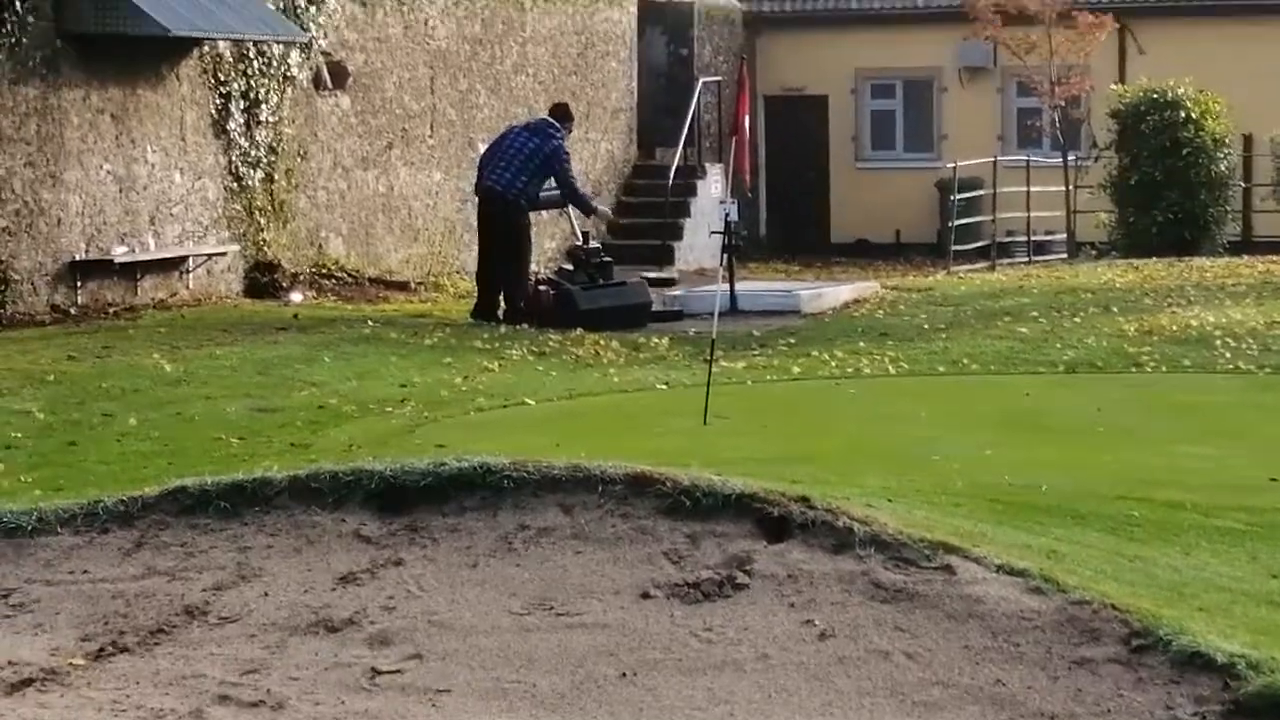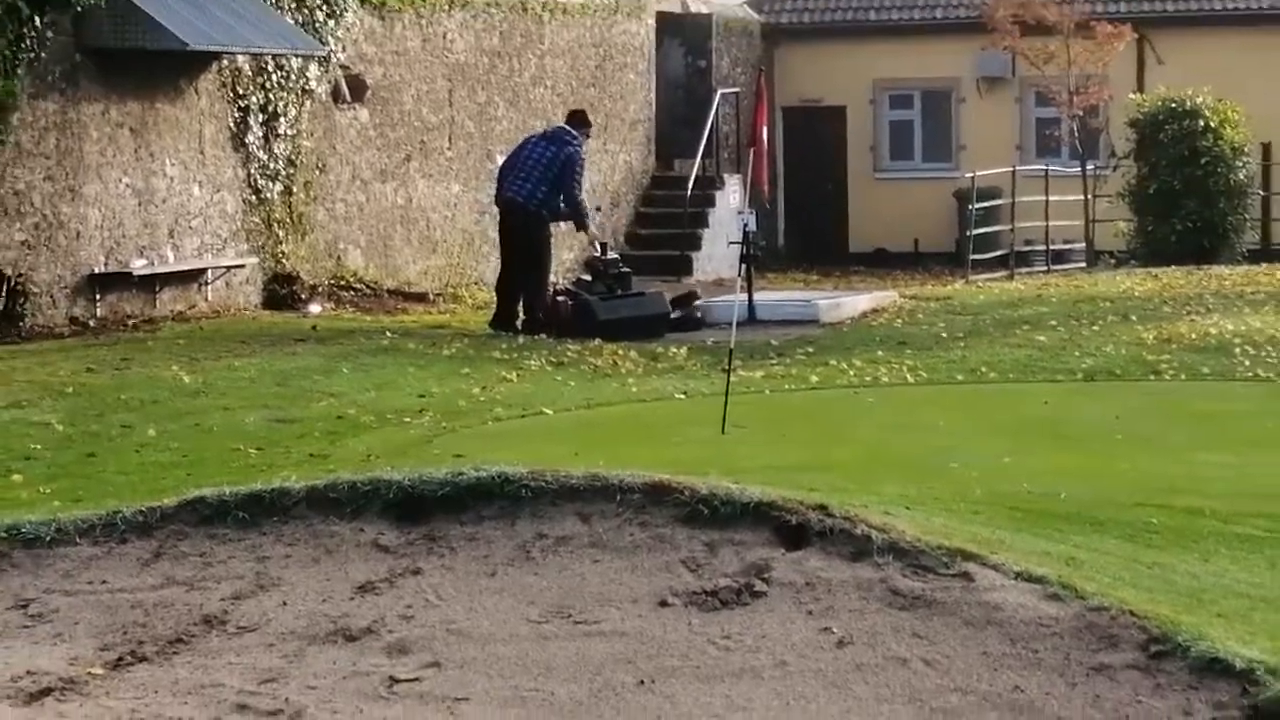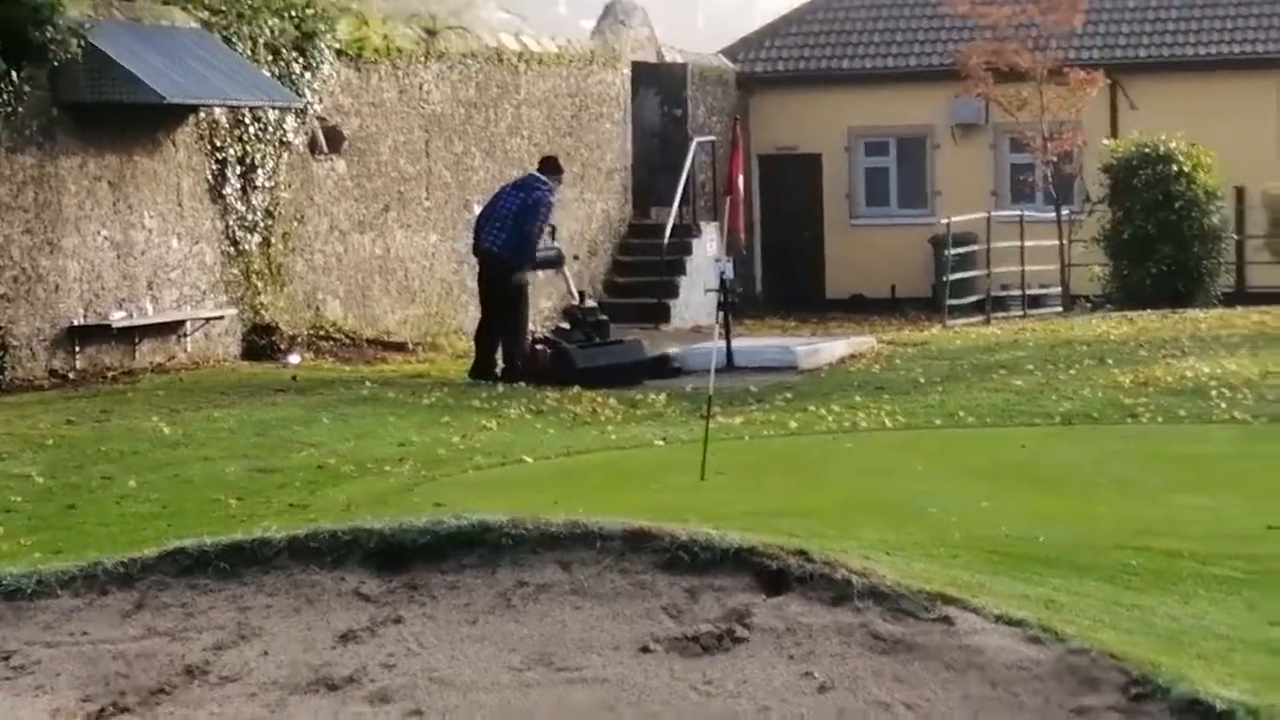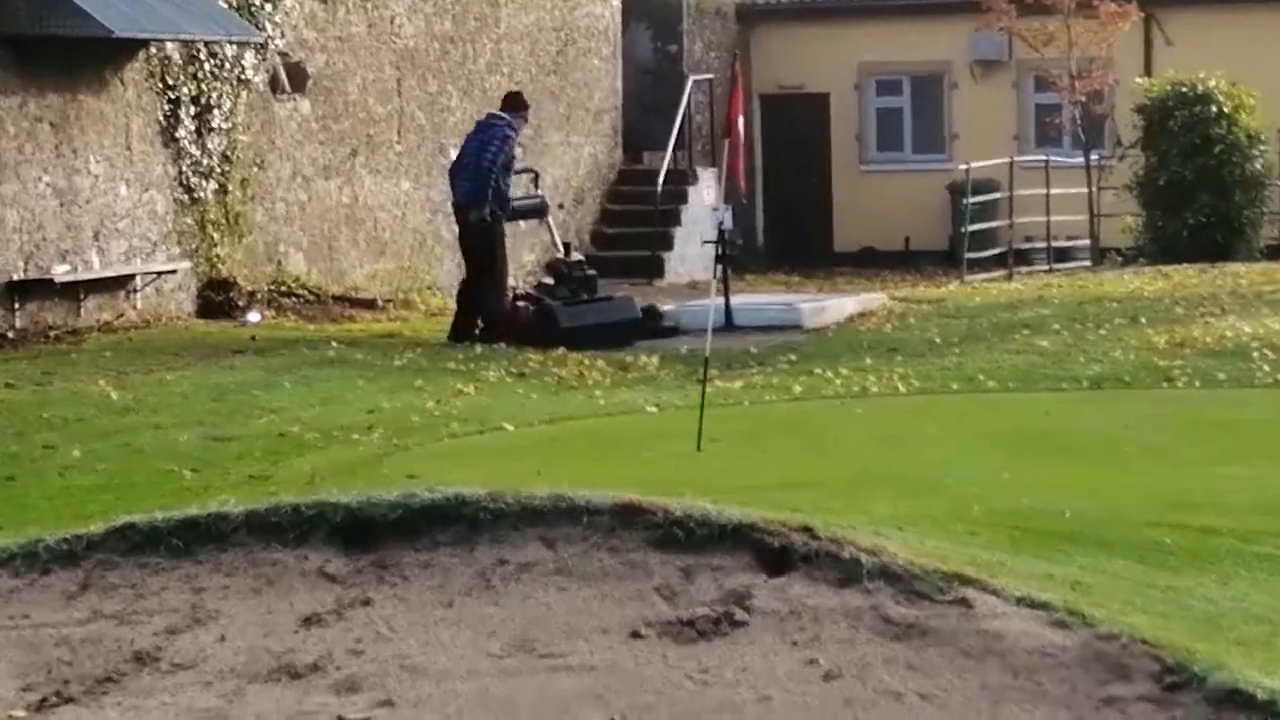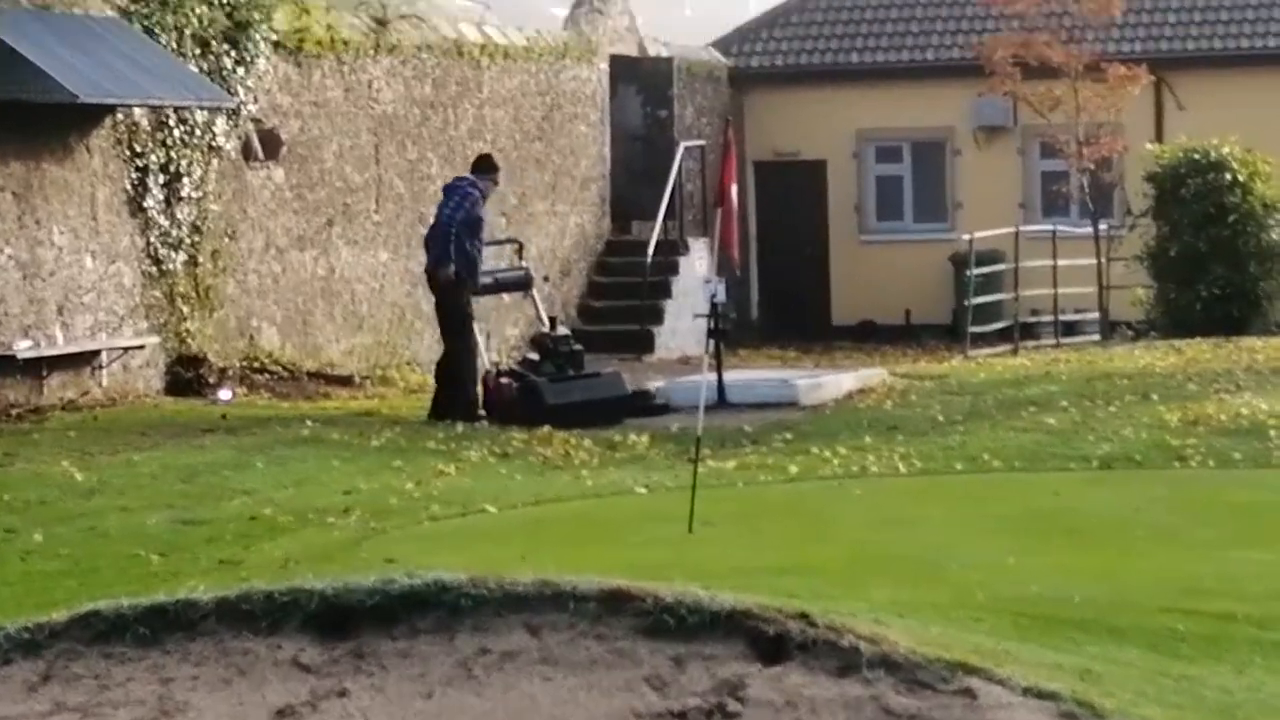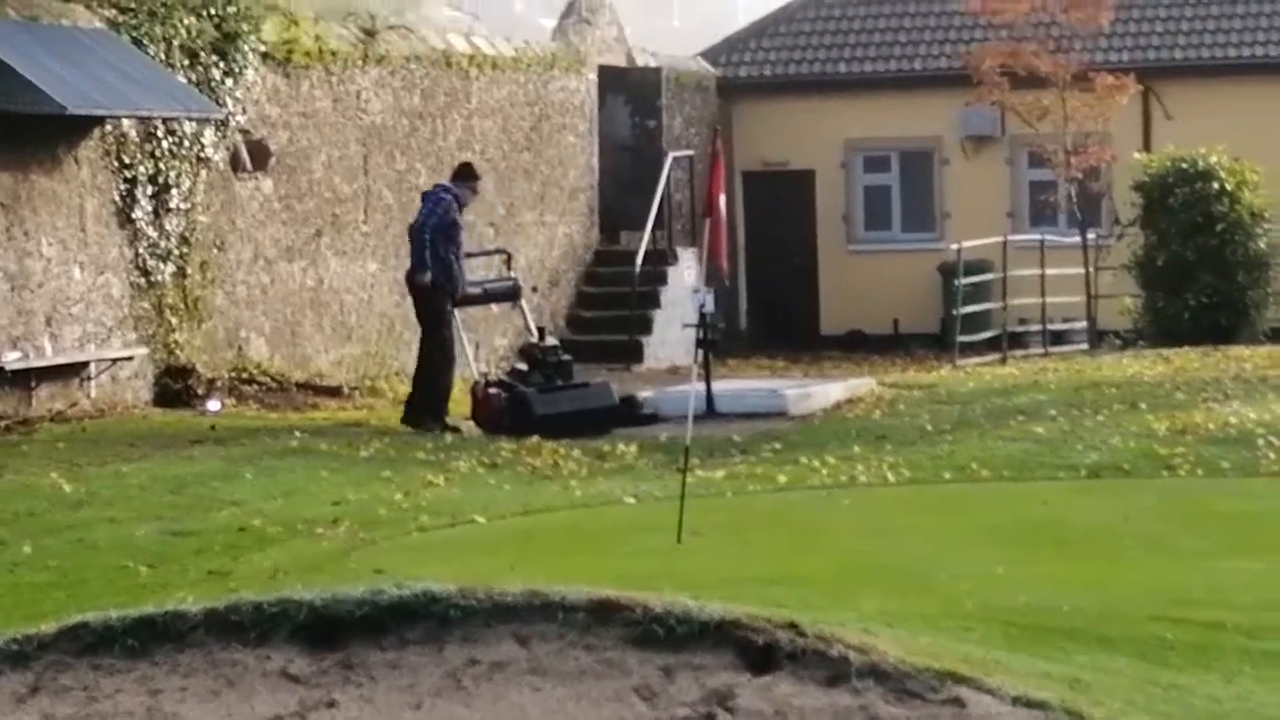
dt=0.2s
person 1, frame 1
left shoulder: (516, 129)
right shoulder: (556, 145)
left elbow: (486, 158)
right elbow: (568, 187)
left wrist: (481, 188)
right wrist: (594, 210)
left hip: (488, 196)
right hip: (513, 203)
left knee: (490, 256)
right knee: (517, 259)
left ankle: (485, 308)
right ankle: (515, 313)
person 1, frame 2
left shoulder: (535, 139)
right shoulder: (573, 153)
left elbow: (506, 168)
right elbow: (572, 195)
left wrist: (501, 199)
right wrist: (583, 224)
left hip: (510, 207)
right hip: (534, 214)
left knee: (511, 267)
right knee: (537, 271)
left ankle: (504, 318)
right ankle: (535, 323)
person 1, frame 3
left shoulder: (510, 189)
right shoulder: (544, 197)
left elbow: (482, 219)
right elbow: (532, 235)
left wrist: (480, 249)
right wrist: (522, 267)
left hip: (487, 257)
right hip: (509, 264)
left knee: (490, 316)
right knee: (515, 319)
left ankle: (483, 367)
right ankle: (513, 372)
person 1, frame 4
left shoulder: (481, 132)
right shoulder: (505, 134)
left elbow: (456, 169)
right elbow: (488, 169)
right wrist: (481, 204)
left hip: (467, 209)
right hip: (484, 213)
left knee: (477, 271)
right knee: (494, 274)
left ankle: (463, 328)
right ankle: (494, 330)
person 1, frame 5
left shoulder: (458, 194)
right shoulder: (469, 195)
left elbow: (432, 235)
right elbow: (447, 225)
right wrist: (446, 263)
left hip: (452, 278)
right hip: (454, 277)
left knee: (456, 343)
right knee: (463, 343)
left ankle: (444, 406)
right ankle: (465, 408)
person 1, frame 6
left shoulder: (448, 205)
right shoulder: (443, 200)
left elbow: (433, 240)
right elbow: (420, 231)
right wrist: (423, 269)
left hip: (440, 287)
right hip: (433, 286)
left knee: (443, 351)
right knee: (437, 347)
left ankle: (434, 415)
right ankle: (417, 409)
